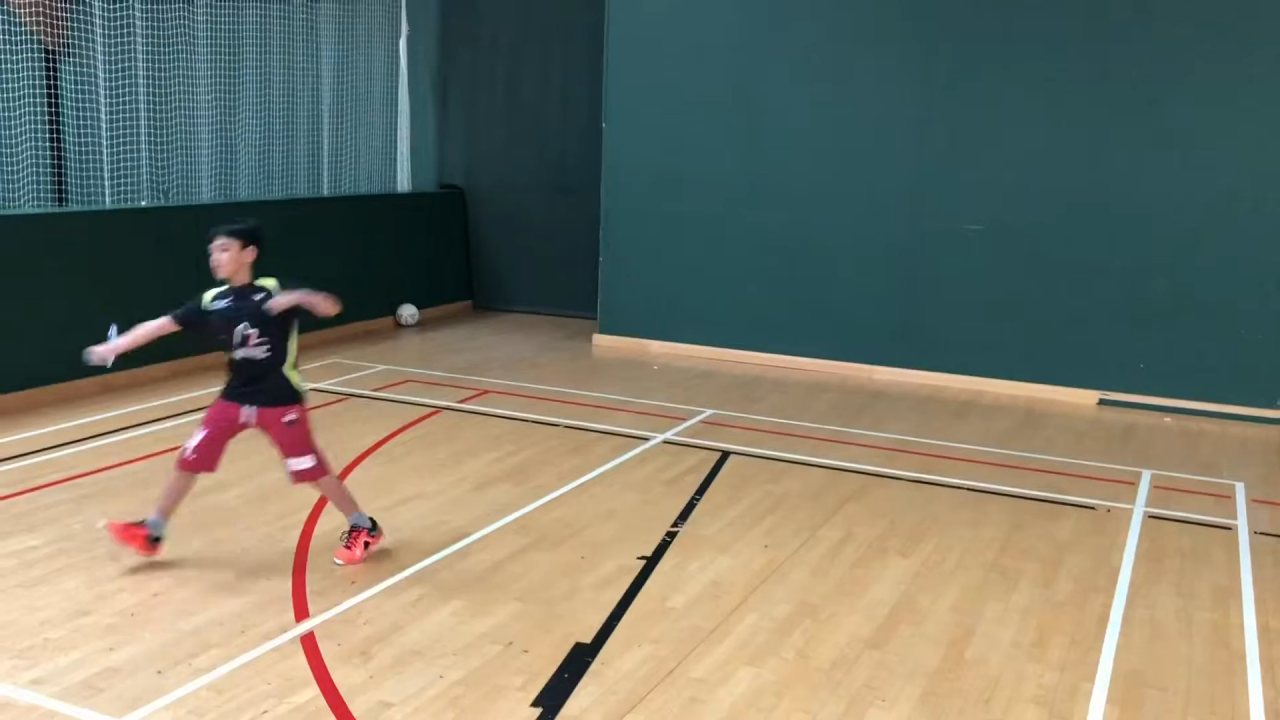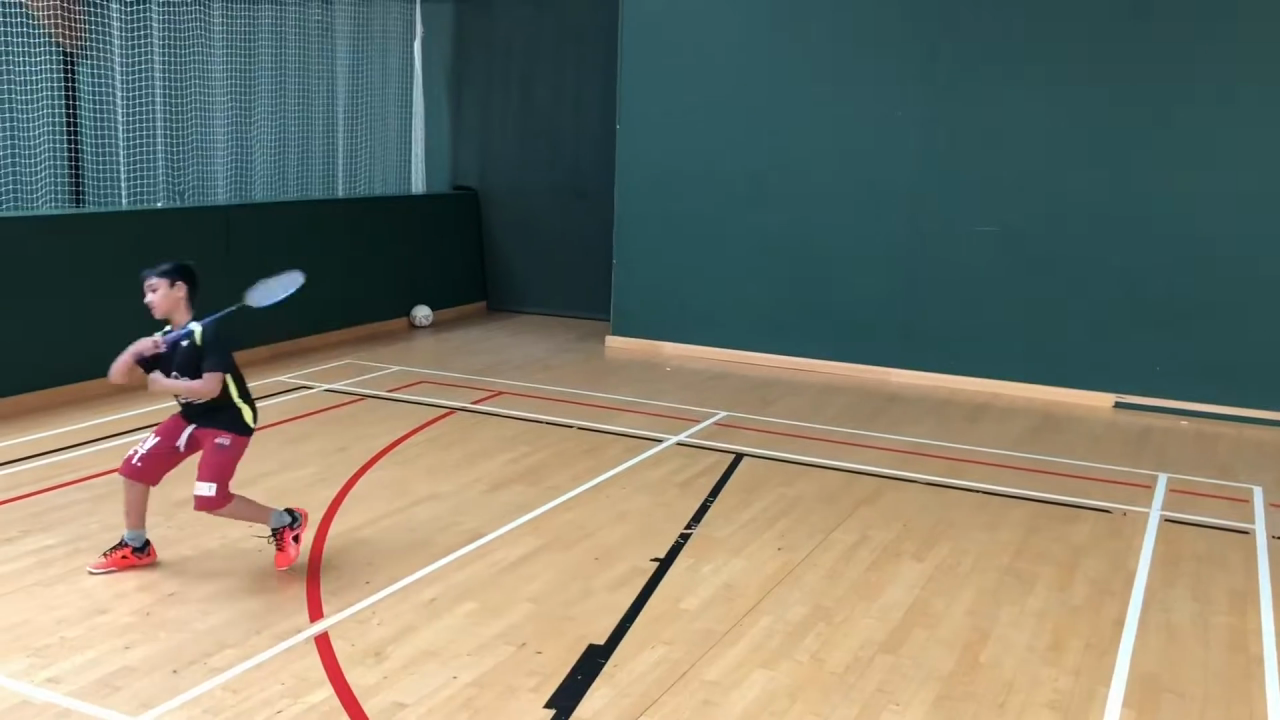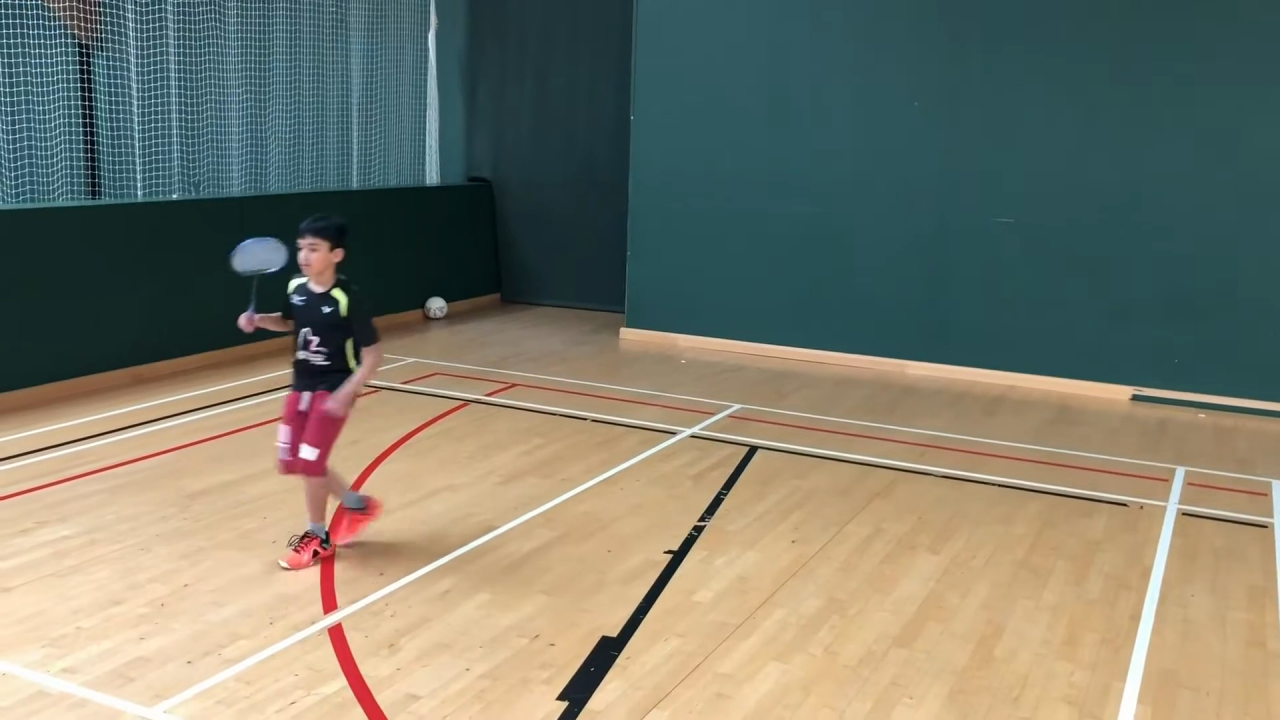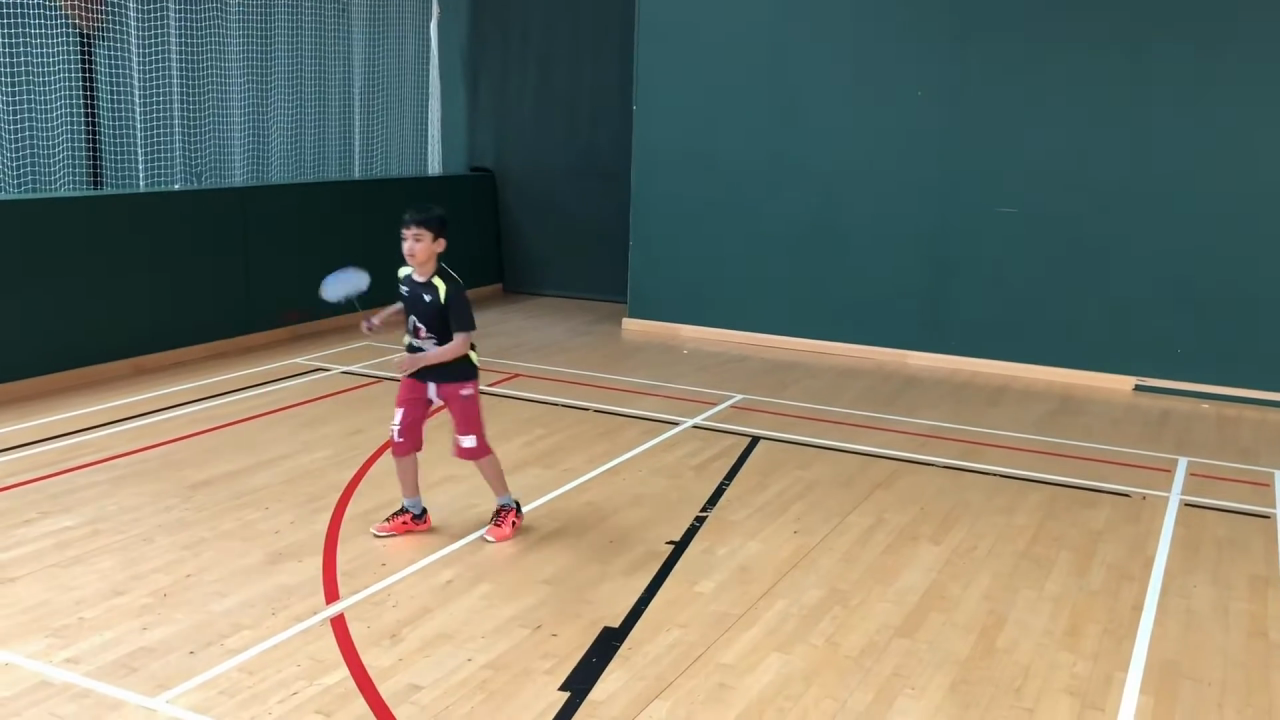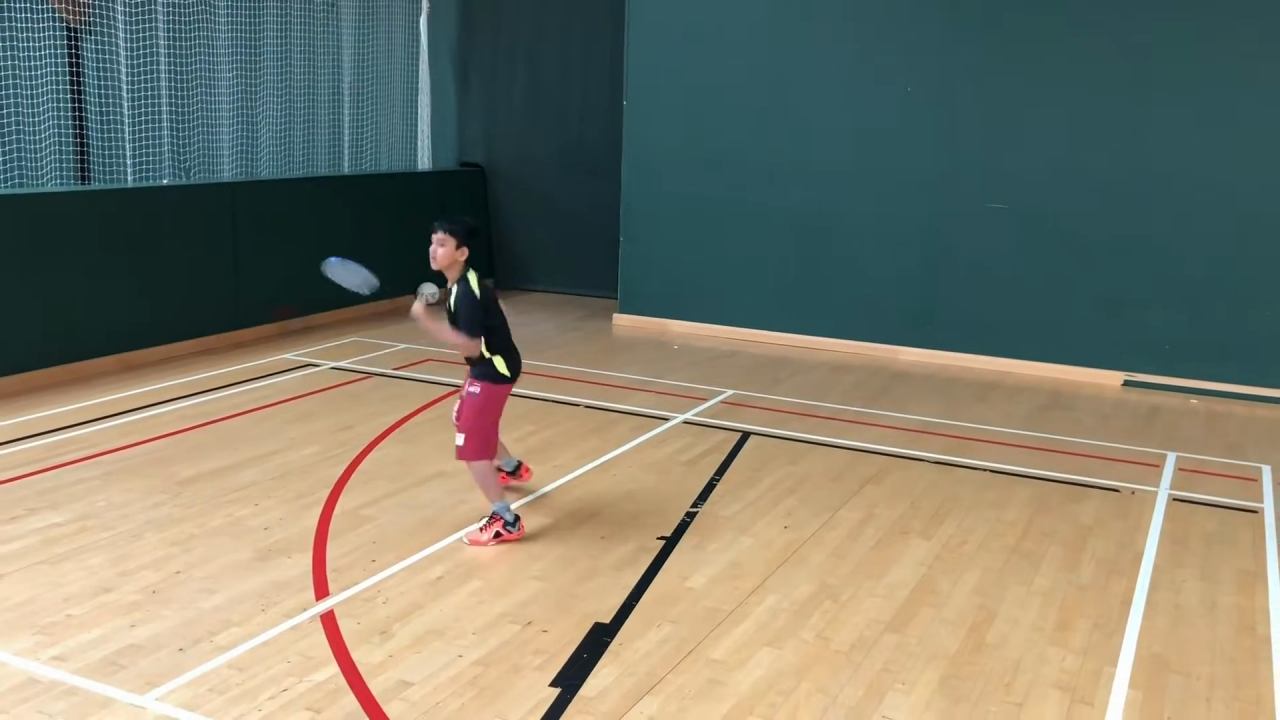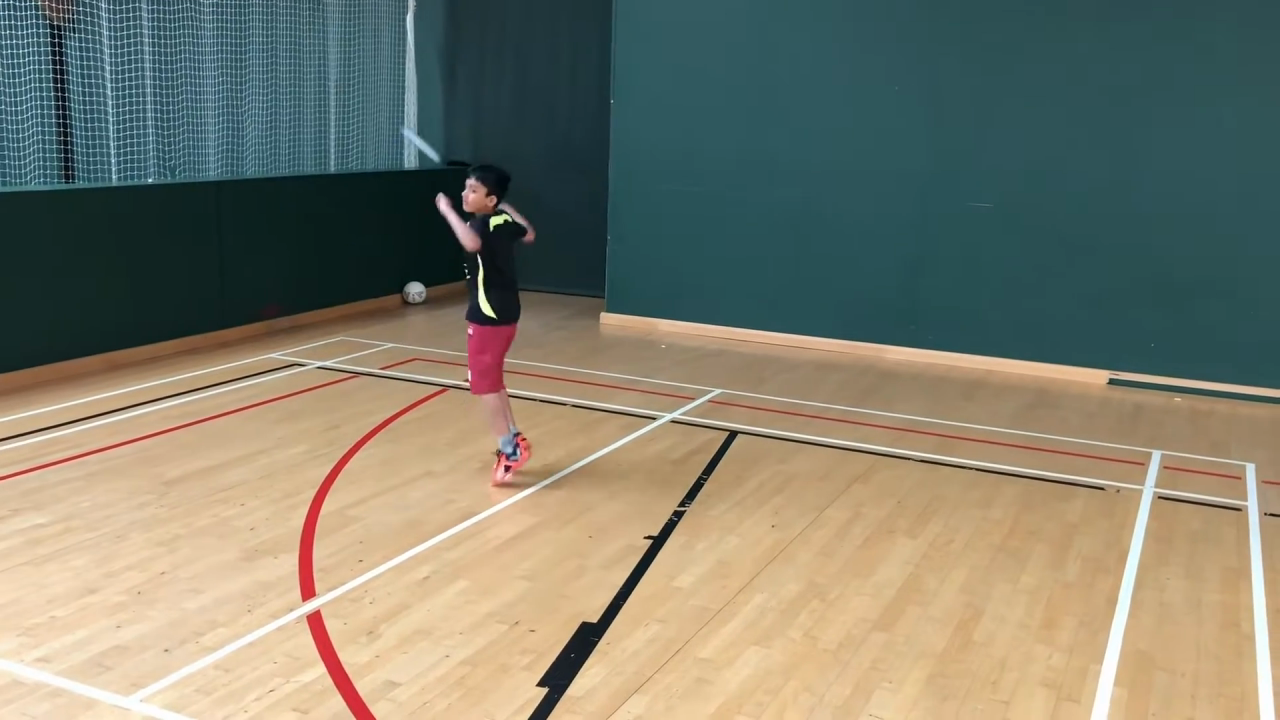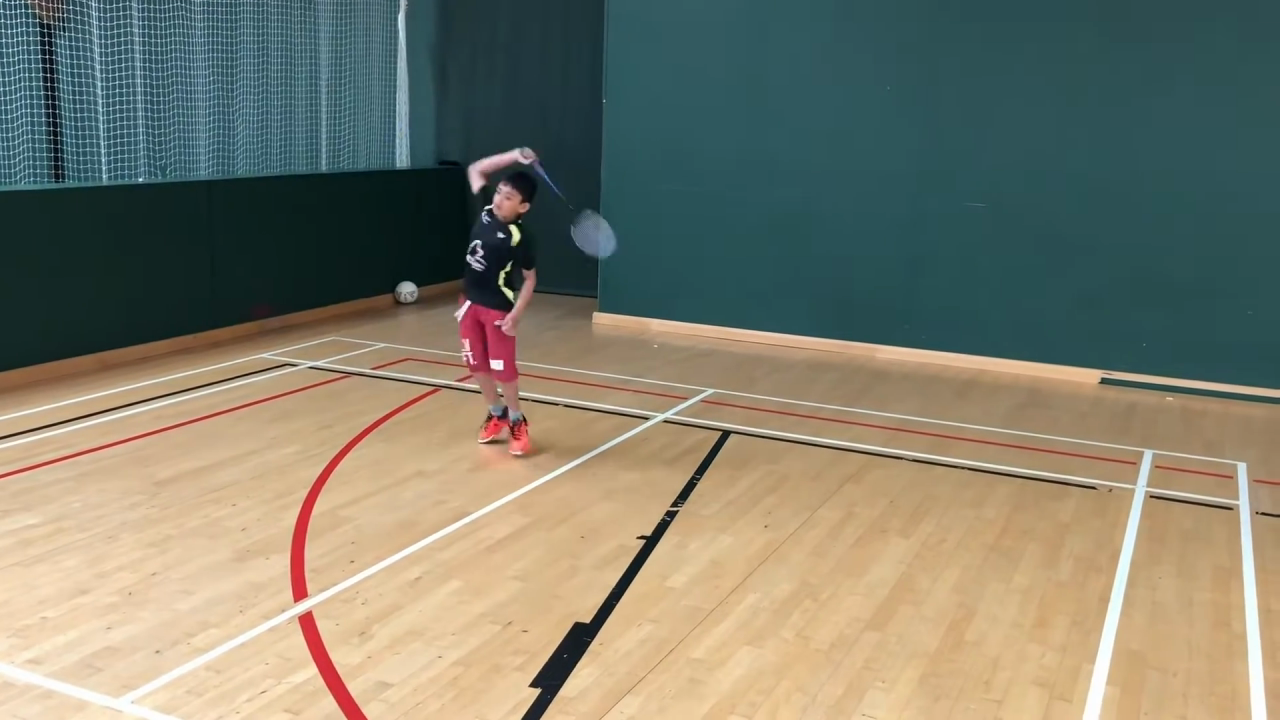
dt=0.4s
person 1, frame 1
left shoulder: (275, 290)
right shoulder: (211, 301)
left elbow: (330, 308)
right elbow: (160, 326)
left wrist: (300, 297)
right wrist: (113, 346)
left hip: (279, 397)
right hip: (236, 396)
left knee: (309, 468)
right knee: (192, 457)
left ankle: (363, 527)
right ankle: (151, 532)
person 1, frame 2
left shoulder: (205, 334)
right shoulder: (160, 340)
left elbow: (210, 388)
right elbow: (116, 376)
left wrist: (164, 385)
right wrist: (134, 351)
left hip: (229, 422)
right hip: (191, 419)
left knee: (209, 498)
right knee: (135, 467)
left ankle: (286, 523)
right ankle: (136, 546)
person 1, frame 3
left shoulder: (349, 300)
right shoulder: (296, 288)
left elbow: (372, 355)
right elbow: (288, 322)
left wrist: (349, 390)
right wrist: (259, 320)
left hip: (334, 389)
right hip: (303, 385)
left knee: (310, 461)
right knee: (291, 460)
left ankle: (317, 536)
right ankle: (356, 505)
person 1, frame 4
left shoulder: (449, 288)
right shoulder: (406, 277)
left elbow: (460, 343)
left wrist: (420, 359)
right wrist: (383, 316)
left hip: (456, 374)
right hip: (418, 374)
left knee: (472, 444)
right knee: (401, 440)
left ankle: (507, 508)
right ankle: (413, 512)
person 1, frame 5
left shoulder: (465, 294)
right shoulder: (463, 283)
left elbow: (472, 348)
right elbow: (493, 308)
left wrist: (429, 322)
right wrist: (445, 316)
left hip: (494, 372)
right hip: (485, 368)
left knee: (472, 445)
right knee: (465, 420)
left ankle: (506, 520)
right ankle: (512, 467)
person 1, frame 6
left shoulder: (482, 224)
right shoulder: (505, 221)
left elbow: (471, 243)
right elbow: (529, 233)
left wrist: (448, 211)
right wrist: (508, 208)
left hip: (488, 317)
right hip: (506, 314)
left knee: (484, 383)
right knee: (490, 378)
left ankle: (509, 450)
right ankle: (514, 437)
person 1, frame 7
left shoulder: (519, 237)
right shoulder: (488, 213)
left elbow: (530, 279)
right elbow: (475, 170)
left wrist: (516, 314)
right wrist: (513, 157)
left hip: (499, 307)
right hip: (471, 302)
left knee: (503, 369)
right knee: (477, 365)
left ankle: (516, 421)
right ankle: (497, 414)
